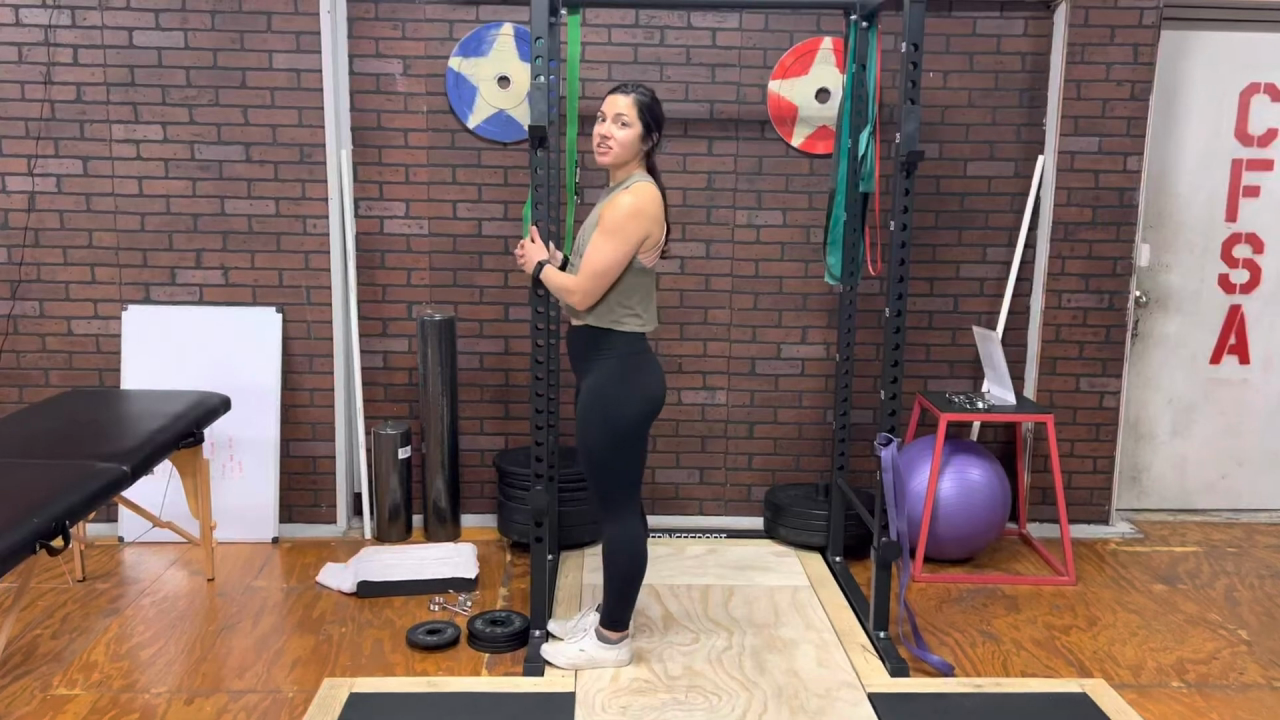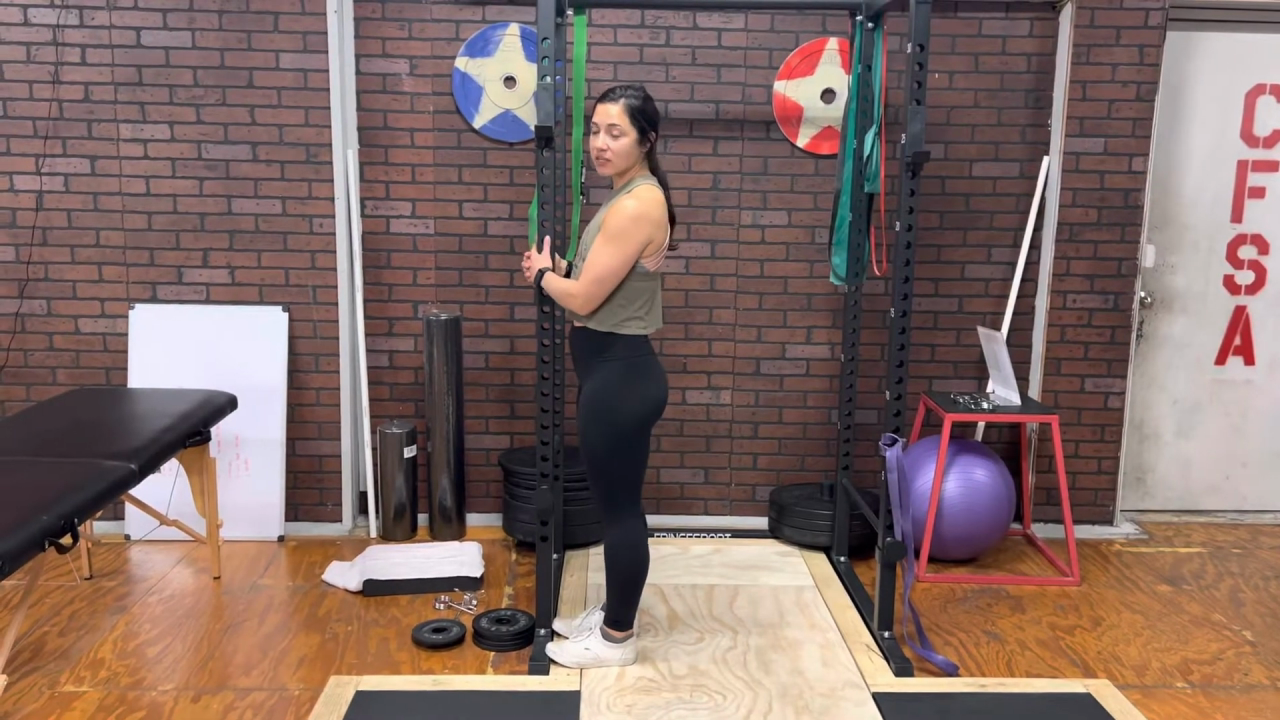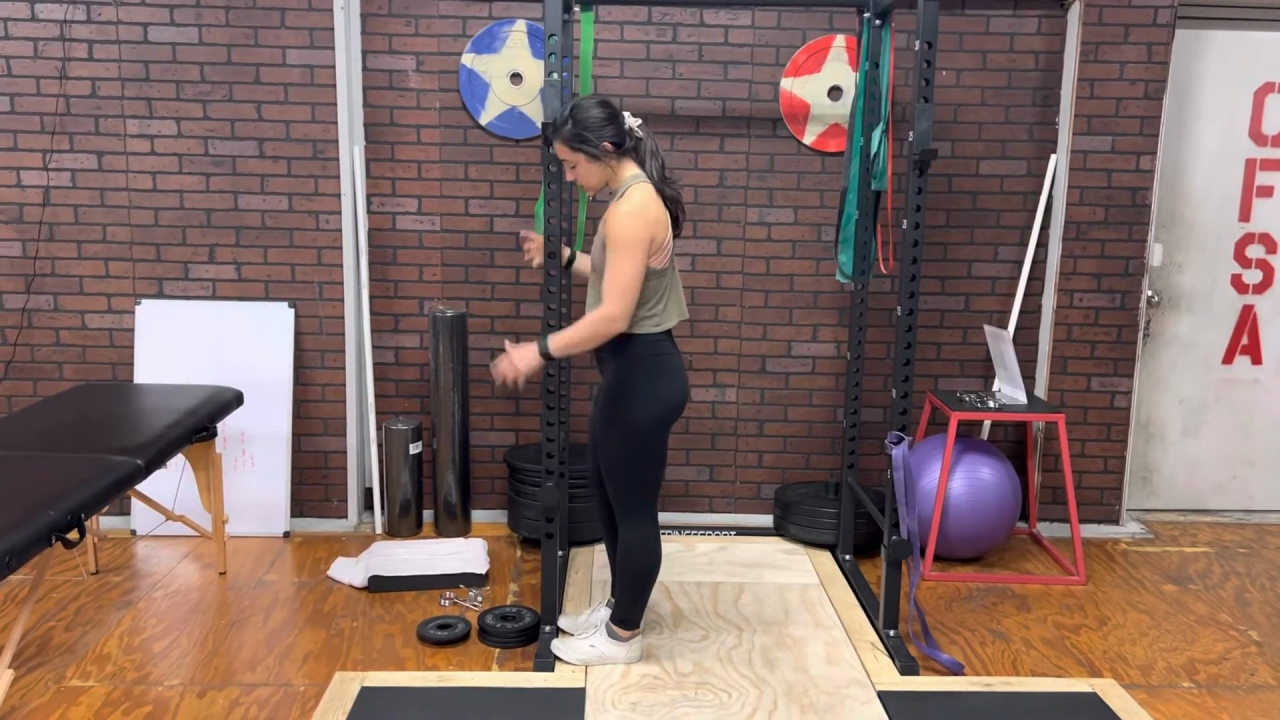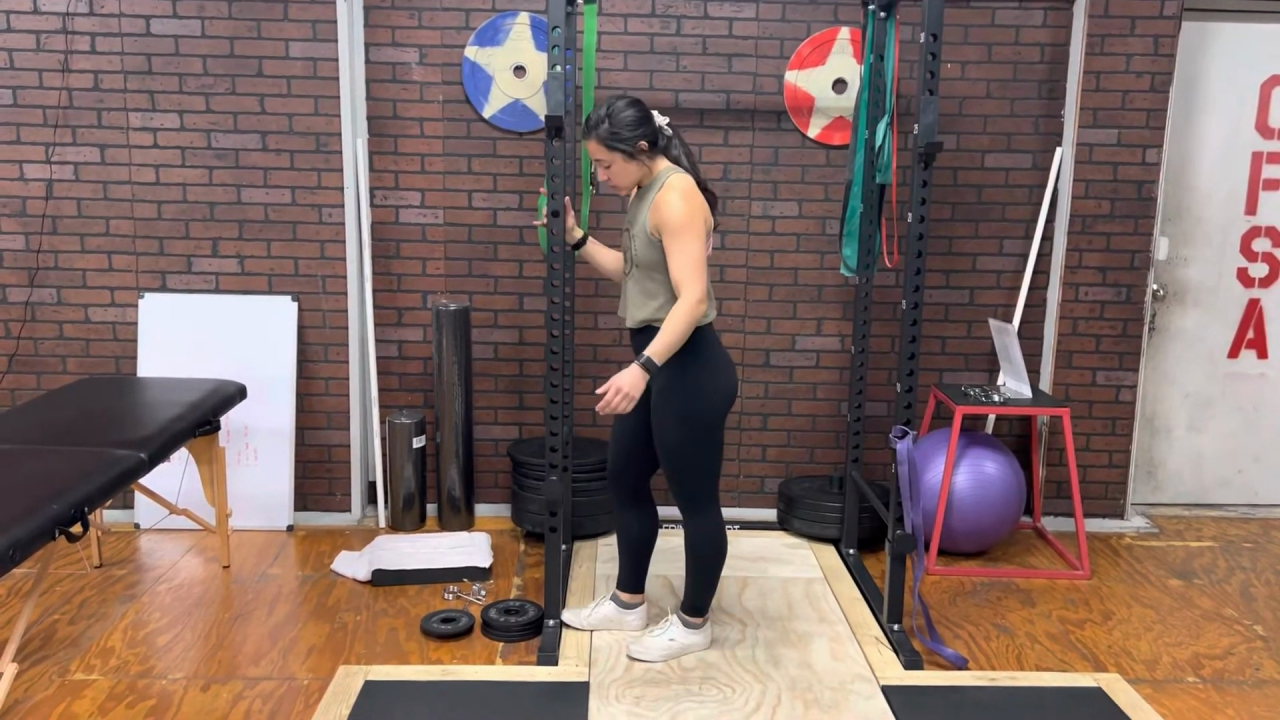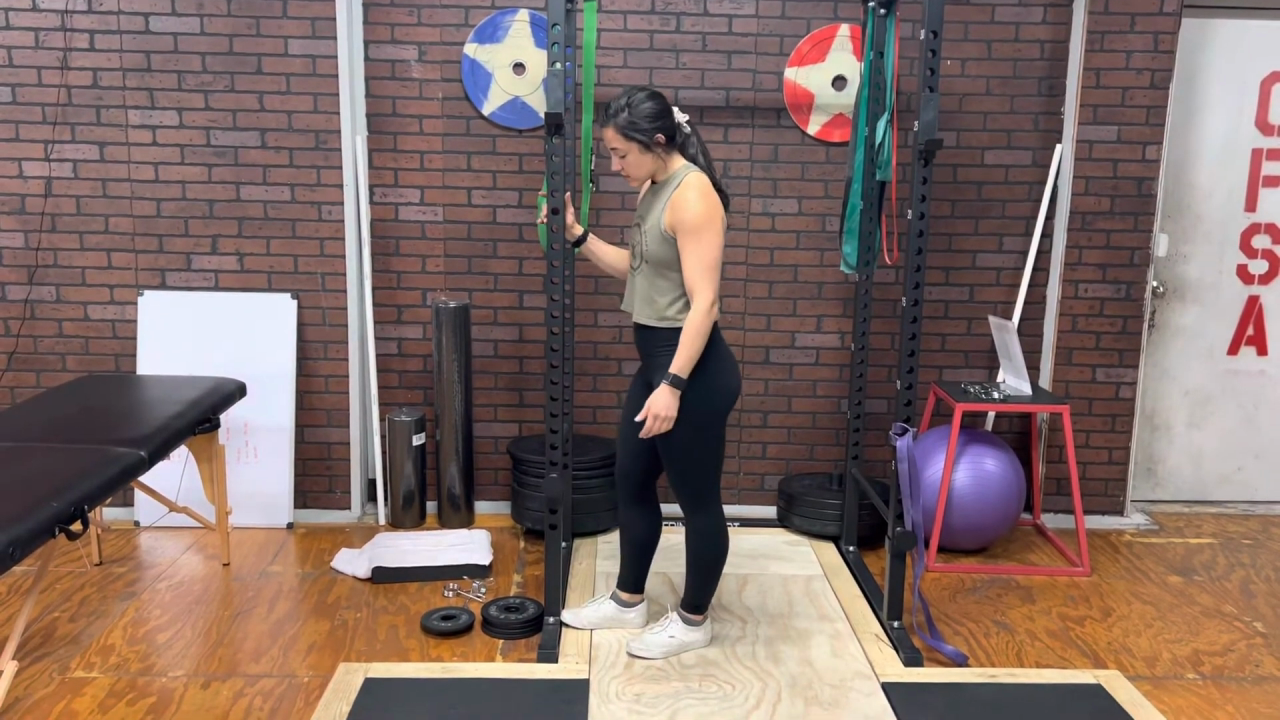
dt=1s
person 1, frame 1
left shoulder: (634, 200)
right shoulder: (620, 195)
left elbow: (583, 294)
left wrist: (539, 266)
right wrist: (554, 259)
left hip: (618, 372)
right hip: (607, 367)
left knee: (617, 506)
right knee: (614, 500)
left ankle: (612, 639)
right ankle: (609, 615)
person 1, frame 2
left shoulder: (636, 207)
right shoulder: (629, 198)
left elbow: (582, 299)
left wrist: (544, 274)
right wrist: (558, 267)
left hip: (620, 376)
right hip: (611, 371)
left knee: (619, 509)
right knee: (614, 504)
left ankle: (617, 639)
right ankle: (613, 613)
person 1, frame 3
left shoulder: (633, 210)
right shoulder: (629, 197)
left elbow: (614, 315)
left wrist: (539, 352)
right wrist: (558, 256)
left hip: (644, 374)
right hip: (631, 370)
left knee: (634, 508)
right knee: (611, 495)
left ankle: (622, 635)
right ankle: (620, 605)
person 1, frame 4
left shoulder: (677, 196)
right shoulder: (646, 191)
left elbow: (692, 299)
left wrist: (642, 369)
right wrist: (577, 238)
left hip: (690, 369)
right hip: (658, 364)
left knee: (696, 501)
right knee: (624, 480)
left ankle: (693, 623)
right ankle: (627, 602)
person 1, frame 5
left shoulder: (692, 195)
right shoulder: (655, 190)
left elbow: (704, 301)
left wrist: (673, 386)
right wrist: (577, 235)
left hip: (691, 369)
right hip: (655, 361)
left knee: (697, 499)
right knee: (631, 482)
left ankle: (692, 620)
right ankle: (627, 601)
